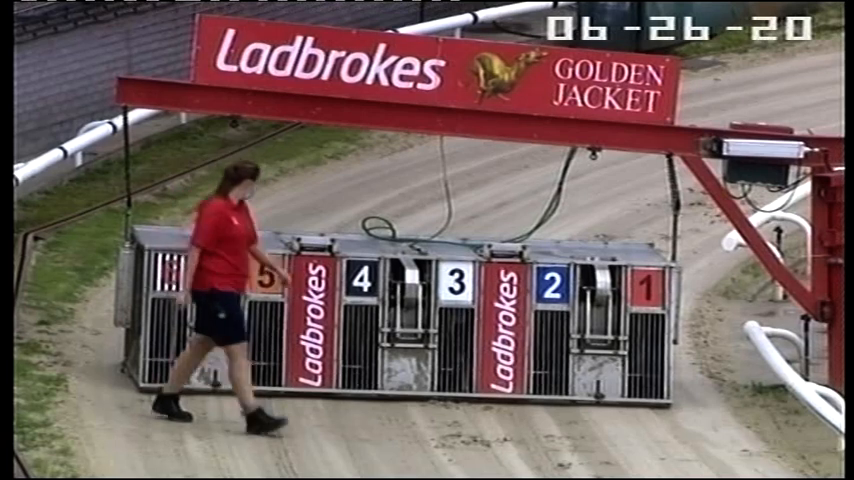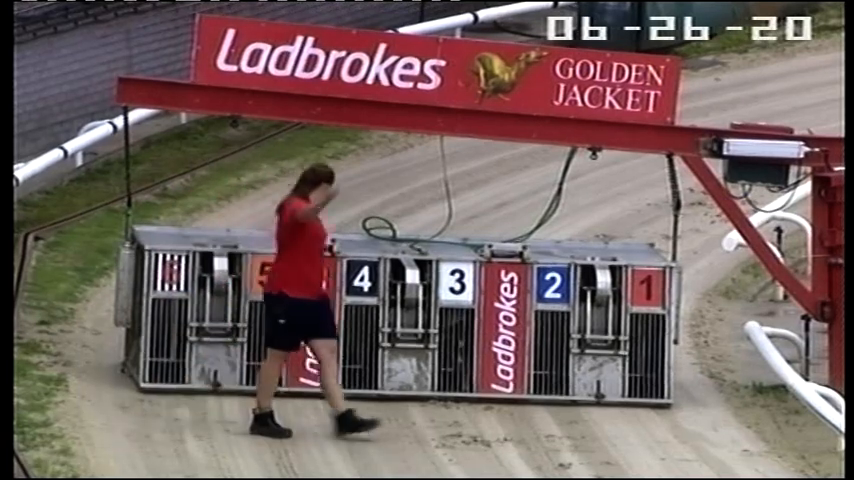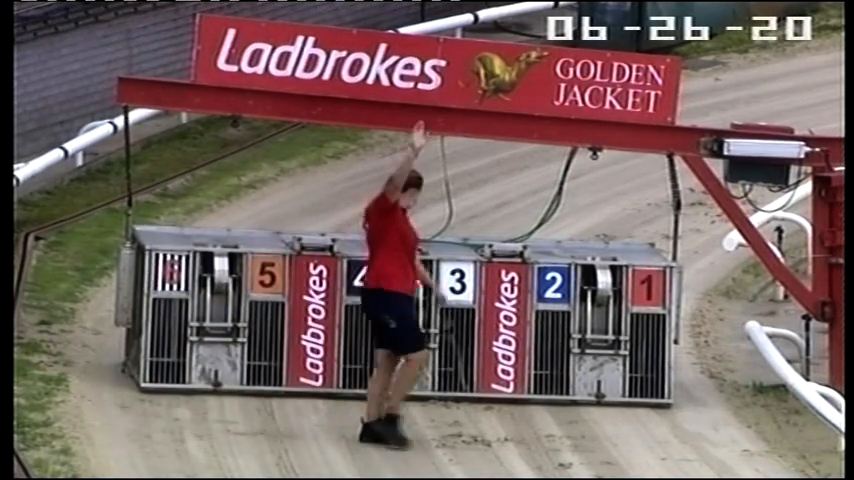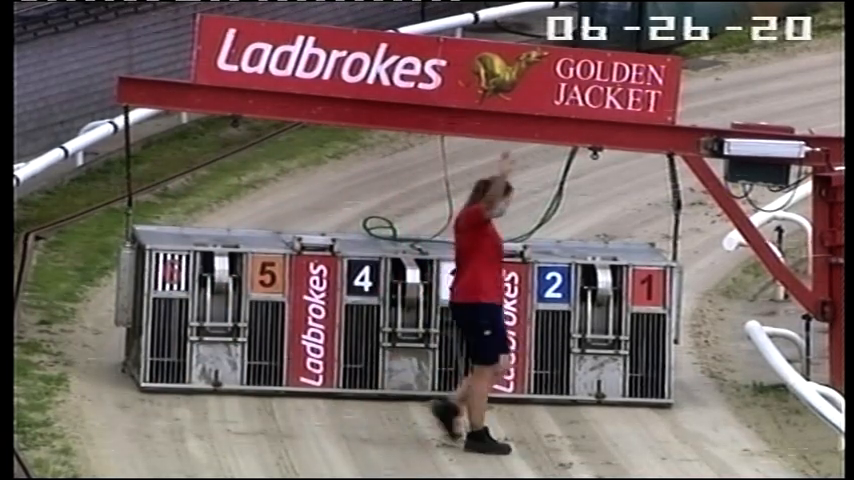
dt=0.5s
person 1, frame 1
left shoulder: (242, 209)
right shoulder: (214, 209)
left elbow: (252, 245)
right elbow: (195, 249)
left wrist: (276, 268)
right wrist: (186, 289)
left hip: (229, 289)
right hip: (215, 290)
left knee: (199, 347)
right knee: (238, 351)
left ankle: (166, 398)
right ankle: (253, 415)
person 1, frame 2
left shoulder: (312, 214)
right shoulder: (294, 207)
right elbow: (306, 211)
right wrist: (324, 197)
left hip: (313, 295)
right hip: (287, 294)
left knee: (328, 355)
right knee: (278, 355)
left ankle: (344, 418)
right ankle: (262, 418)
person 1, frame 3
left shoulder: (399, 217)
right shoulder: (382, 209)
left elbow: (409, 258)
right elbow: (396, 181)
left wrist: (431, 284)
right wrist: (413, 152)
left hip: (398, 296)
right hip: (383, 295)
left knee: (387, 363)
right knee: (416, 357)
left ankle: (372, 424)
right ankle: (386, 419)
person 1, frame 4
left shoulder: (481, 224)
right shoulder: (473, 218)
right elbow: (491, 201)
right wrist: (502, 176)
left hip: (485, 304)
right hip: (475, 304)
left knee: (499, 365)
right knee: (486, 370)
left ankle: (450, 406)
right ankle: (476, 434)
